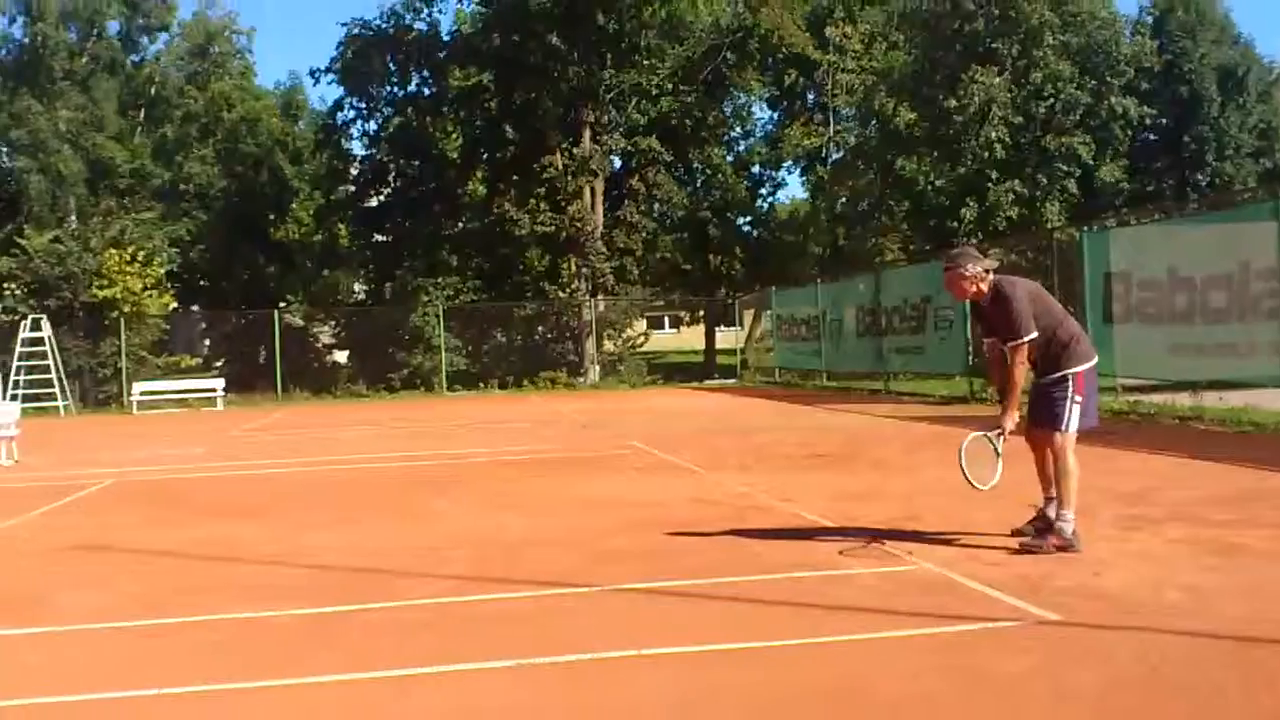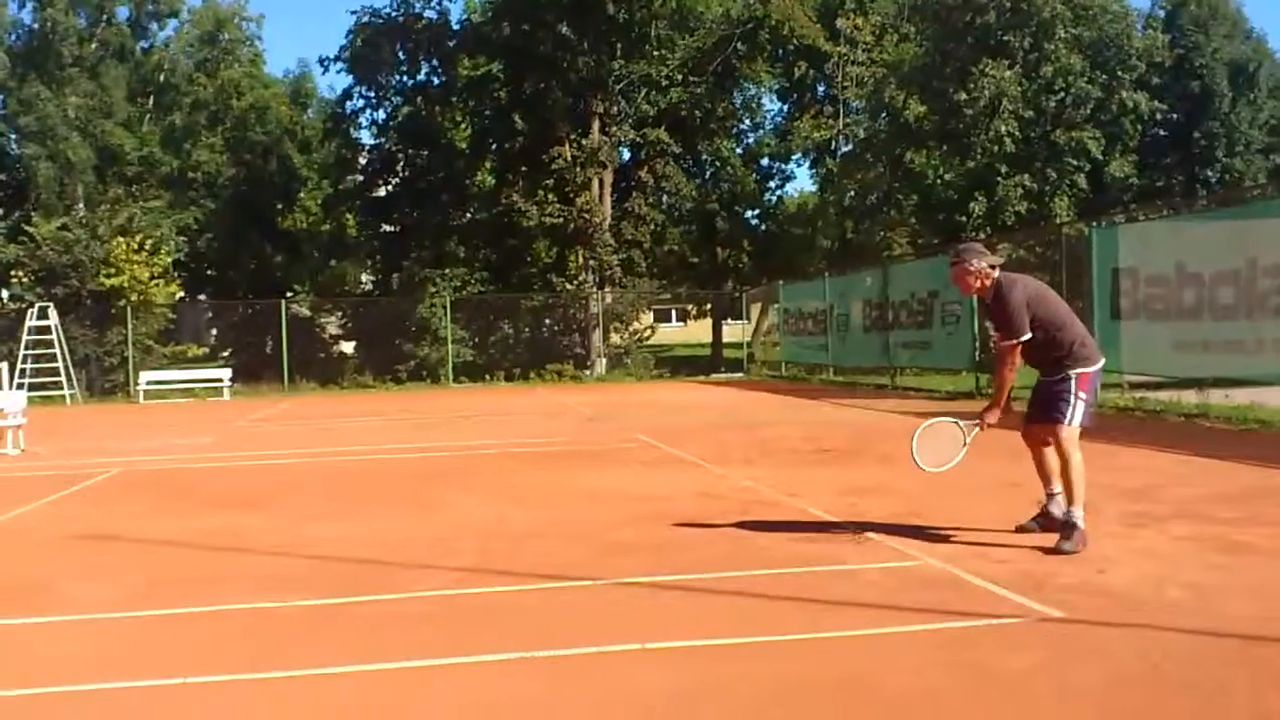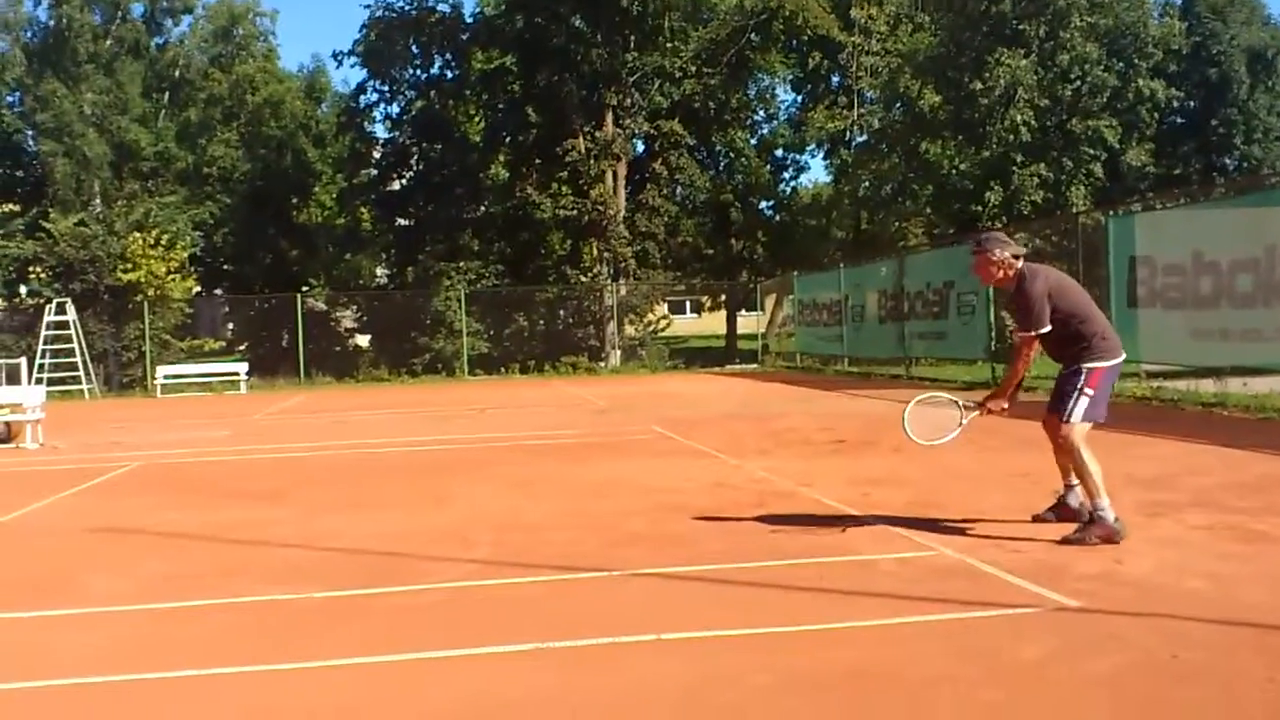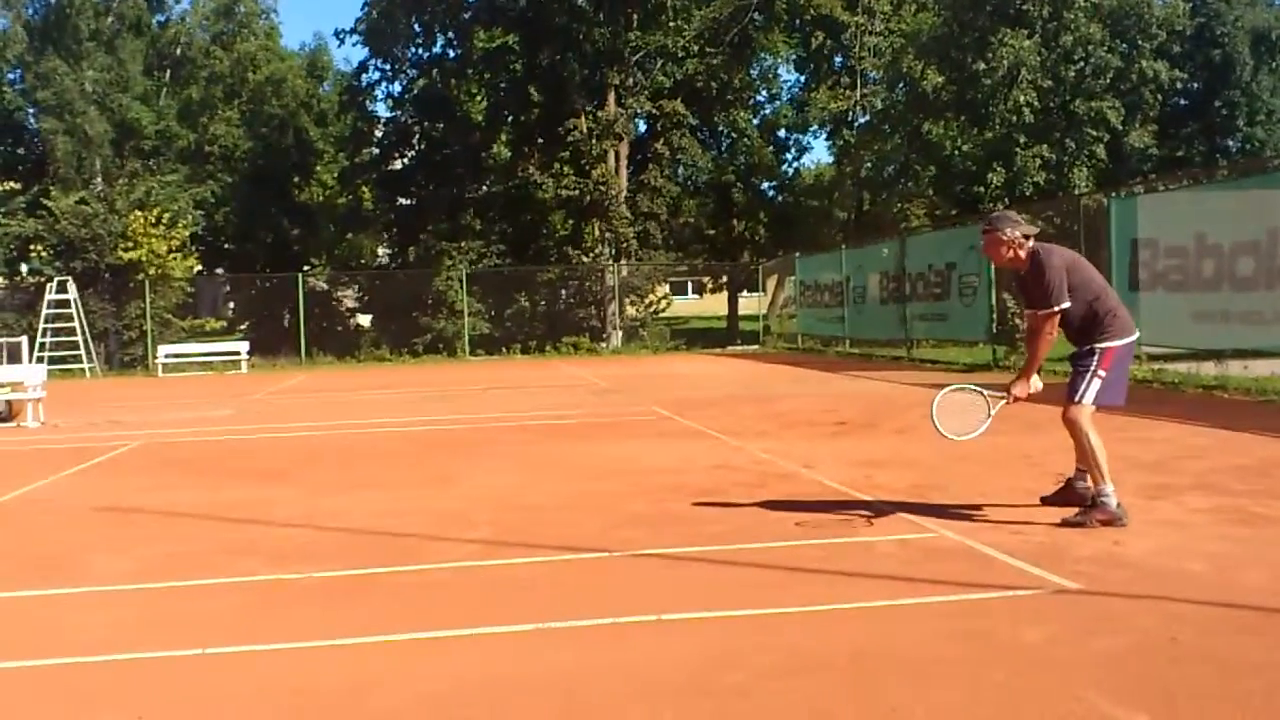
dt=0.3s
person 1, frame 1
left shoulder: (1011, 295)
right shoulder: (980, 305)
left elbow: (1019, 360)
right elbow: (995, 355)
left wrist: (1009, 412)
right wrist: (1005, 402)
left hip: (1072, 364)
right hip: (1047, 368)
left knee: (1060, 442)
right knee: (1038, 438)
left ankle: (1065, 531)
right ankle: (1050, 513)
person 1, frame 2
left shoulder: (1011, 294)
right shoulder: (992, 297)
left elbow: (1012, 359)
right elbow: (1002, 351)
left wrist: (995, 406)
right wrist: (1002, 401)
left hip: (1077, 365)
right hip: (1052, 367)
left knee: (1063, 438)
right knee: (1034, 434)
left ankle: (1076, 524)
right ankle: (1055, 510)
person 1, frame 3
left shoulder: (1032, 286)
right shoulder: (1020, 287)
left elbow: (1027, 352)
right elbow: (1022, 345)
left wrist: (1000, 394)
right wrist: (1011, 389)
left hip: (1096, 357)
right hip: (1081, 358)
left knee: (1069, 434)
right knee: (1053, 426)
left ankle: (1106, 520)
right ankle: (1072, 501)
person 1, frame 4
left shoulder: (1048, 263)
right shoulder: (1025, 274)
left elbow: (1048, 330)
right elbow: (1034, 328)
left wrist: (1023, 378)
right wrist: (1030, 374)
left hip: (1110, 338)
right hip: (1094, 339)
left knee: (1076, 416)
right knee: (1076, 414)
left ankle: (1109, 504)
right ankle: (1080, 485)
